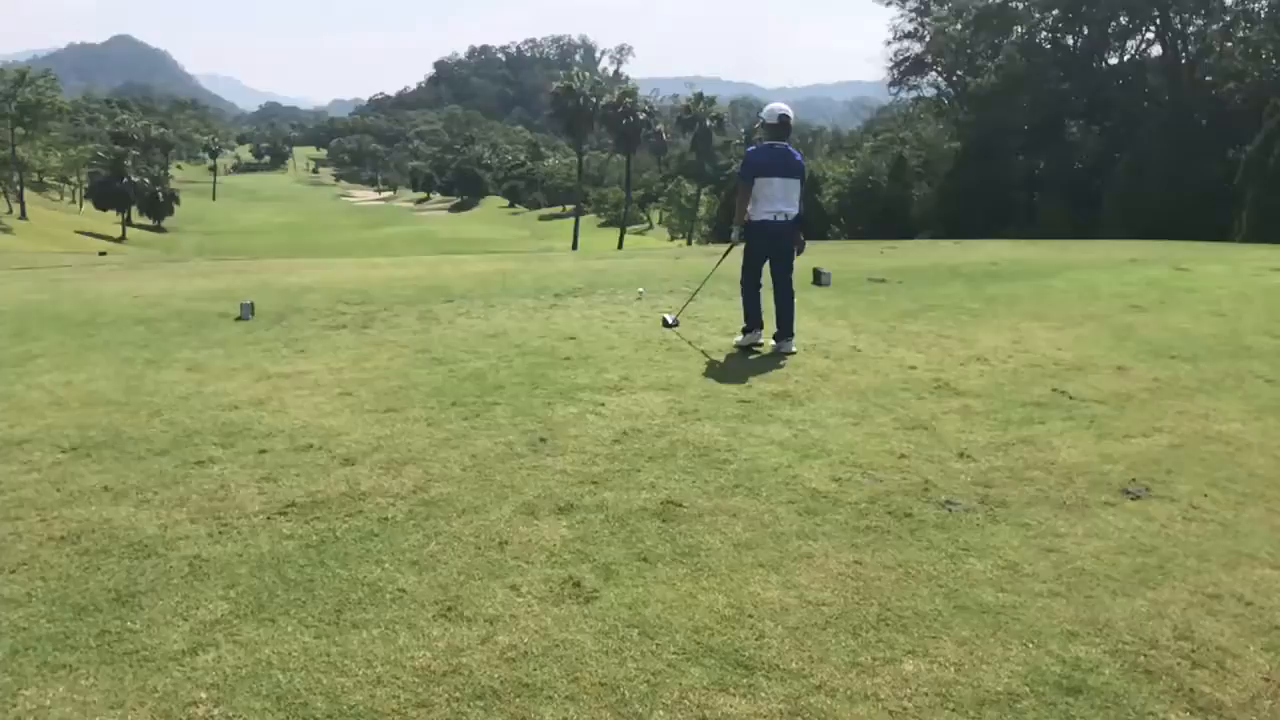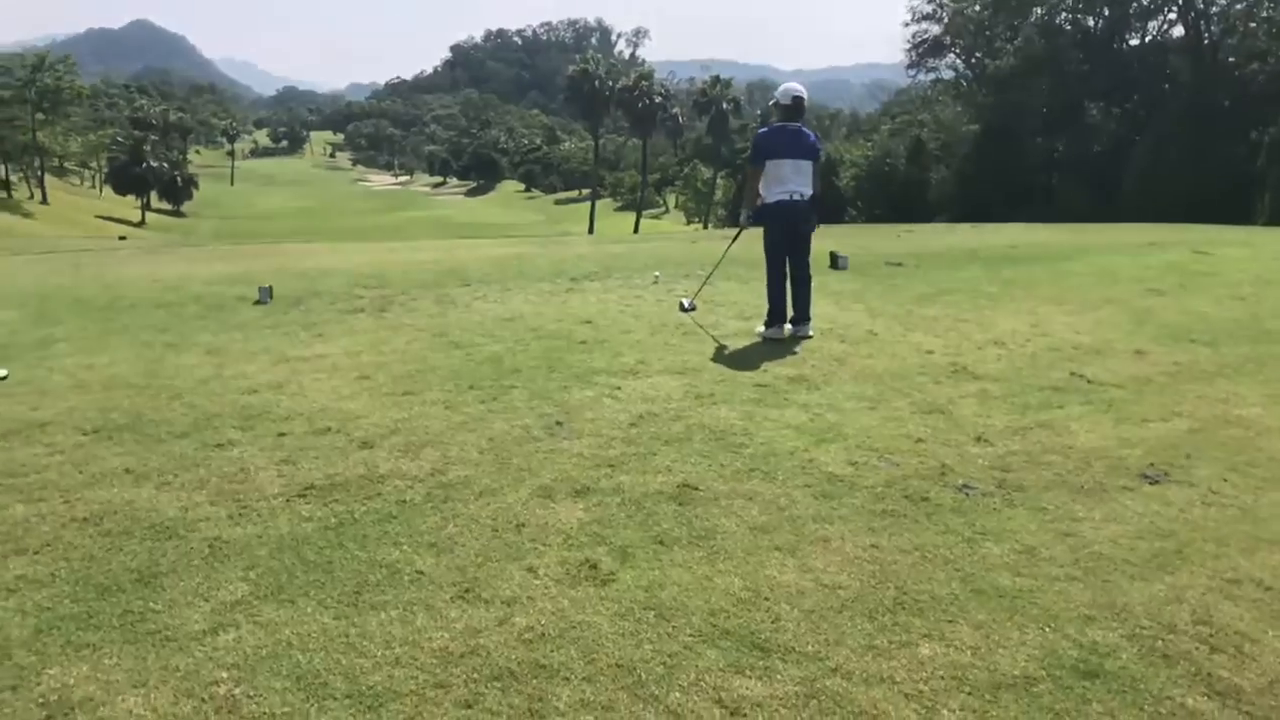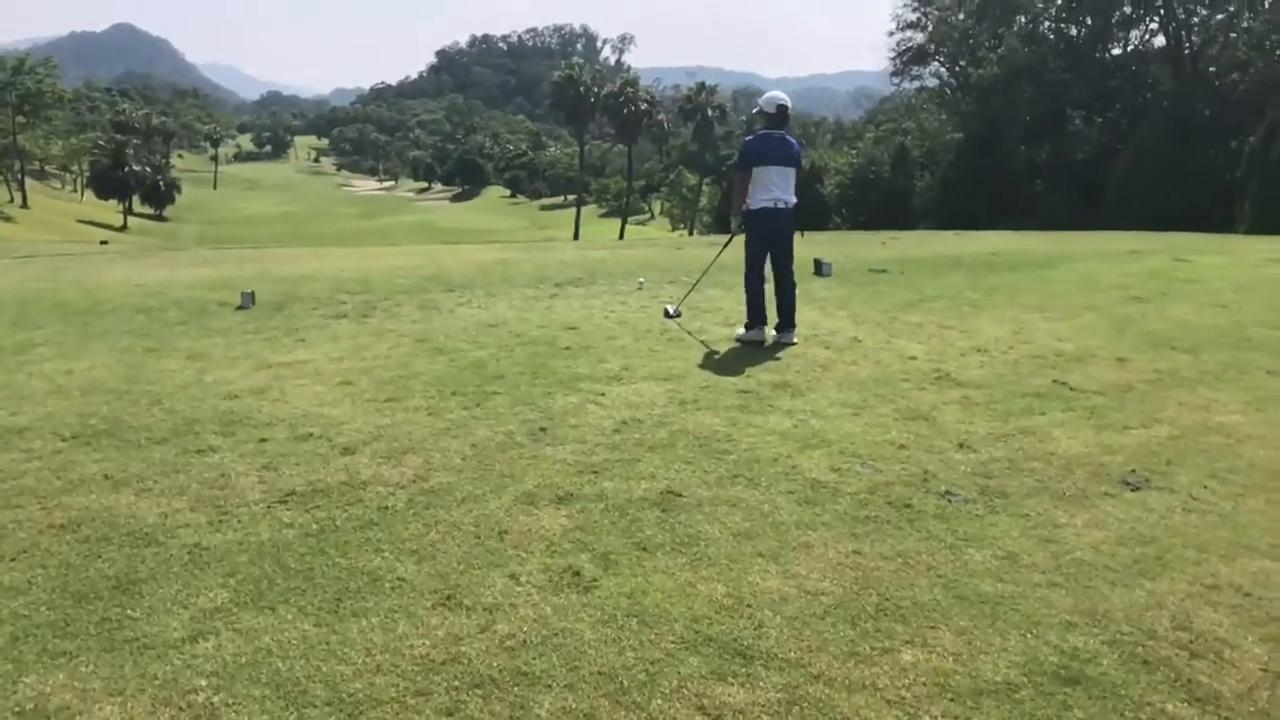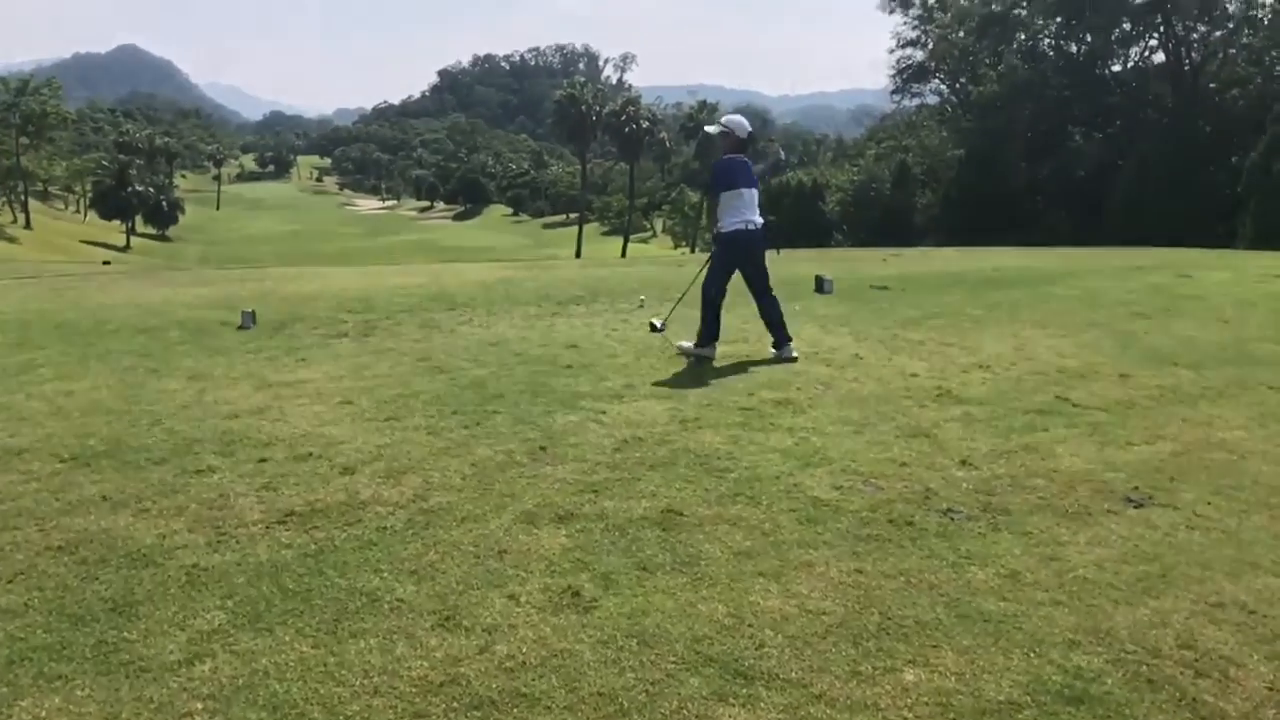
dt=0.4s
person 1, frame 1
left shoulder: (754, 155)
right shoulder: (797, 159)
left elbow: (744, 195)
right elbow: (800, 200)
left wrist: (737, 226)
right wrist: (798, 232)
left hip: (760, 225)
right hip: (786, 226)
left knee: (750, 279)
right knee: (783, 283)
left ankle: (753, 330)
right ankle: (785, 338)
person 1, frame 2
left shoulder: (765, 137)
right shoulder: (811, 139)
left elbow: (753, 178)
right elbow: (816, 180)
left wrist: (746, 209)
right wrist: (813, 212)
left hip: (775, 208)
right hip: (802, 207)
left knee: (776, 268)
right knee: (800, 266)
left ankle: (776, 324)
right ankle: (802, 323)
person 1, frame 3
left shoulder: (752, 144)
right shoulder: (794, 147)
left elbow: (741, 185)
right elbow: (791, 183)
left wrist: (737, 214)
left hip: (760, 214)
right hip: (786, 214)
left knee: (754, 272)
right knee: (785, 273)
left ankle: (756, 327)
right ankle: (787, 329)
person 1, frame 4
left shoulder: (719, 168)
right shoulder: (747, 167)
left elbow: (713, 209)
left wrist: (718, 234)
left hip: (730, 238)
right hip: (754, 235)
left knee: (712, 291)
right knee: (762, 292)
left ankle: (706, 344)
right ankle: (784, 345)
